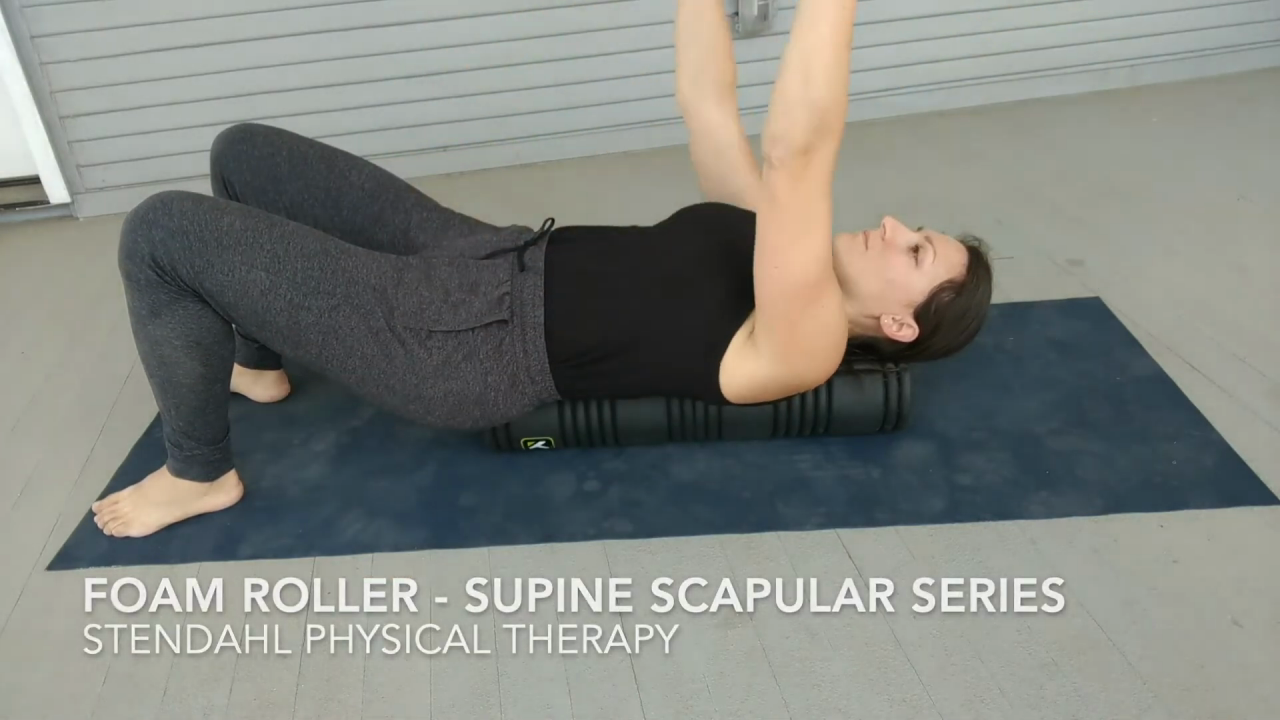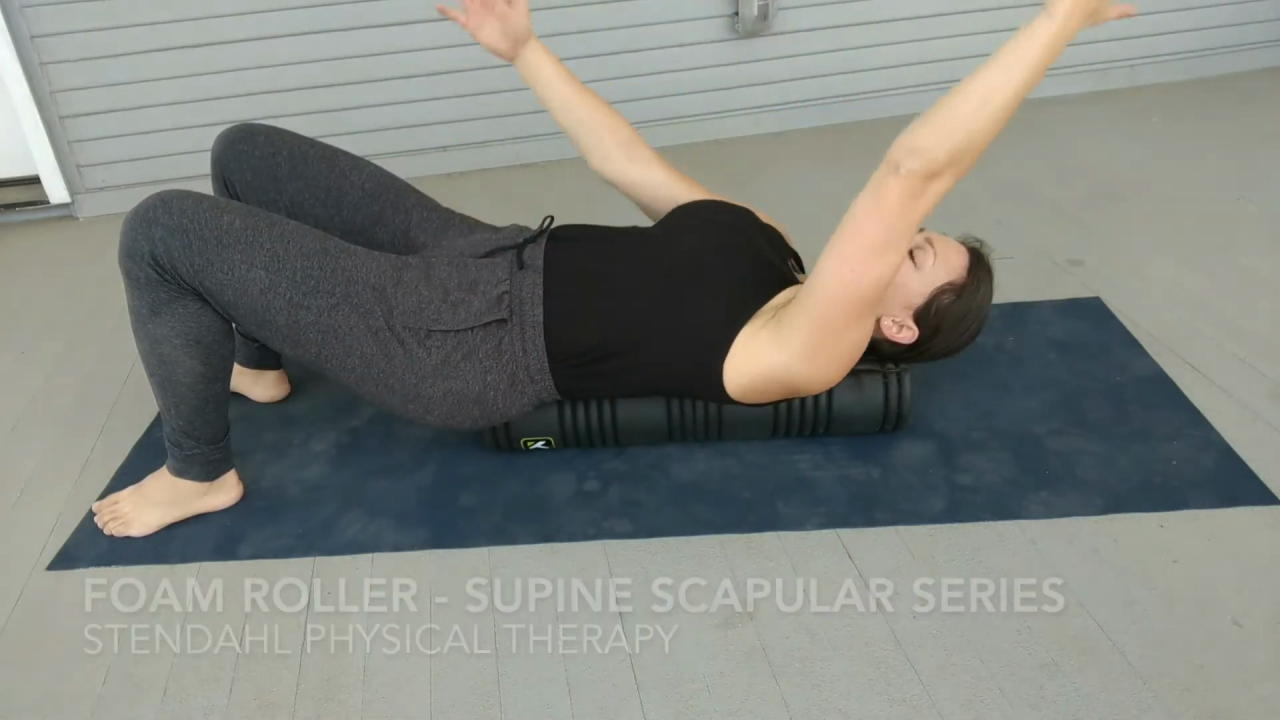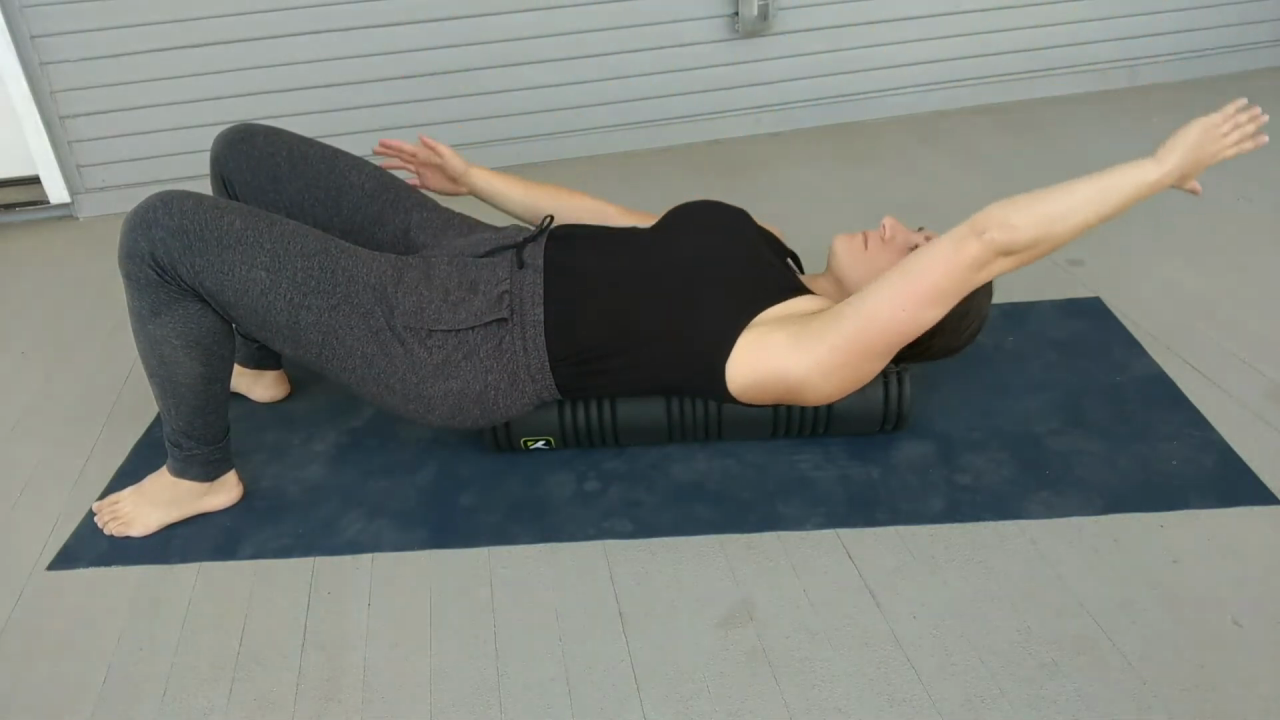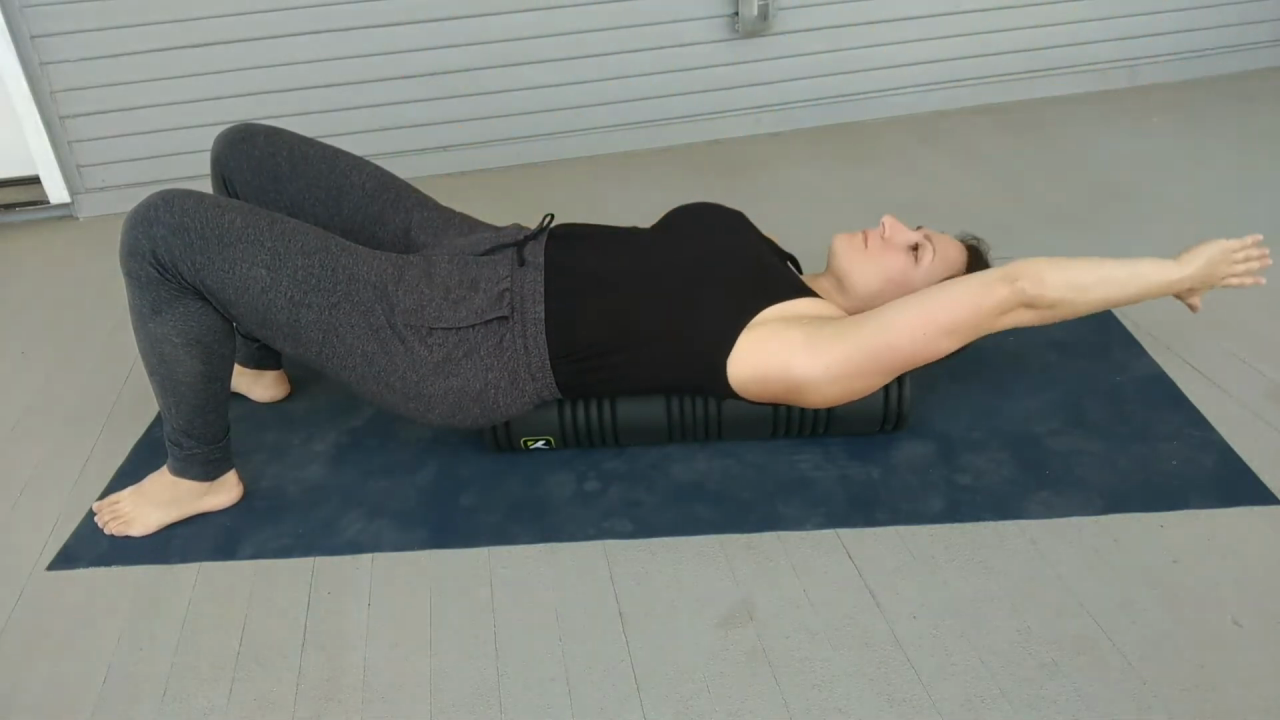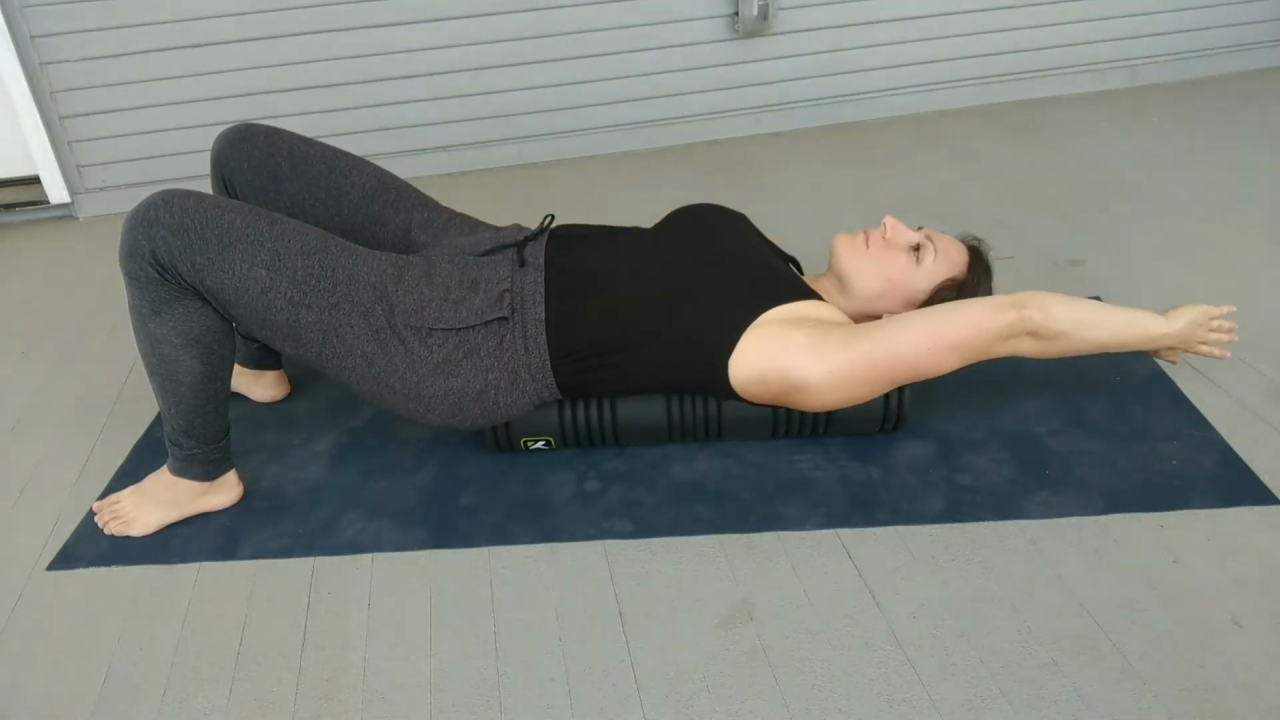
dt=0.3s
person 1, frame 1
left shoulder: (805, 344)
right shoulder: (771, 244)
left elbow: (801, 149)
right elbow: (714, 112)
left hip: (472, 345)
right hip: (490, 260)
left knee: (158, 230)
right knee: (244, 152)
left ankle: (200, 473)
right ankle: (258, 362)
person 1, frame 2
left shoulder: (810, 346)
right shoulder: (769, 255)
left elbow: (913, 170)
right elbow: (623, 159)
left hip: (466, 347)
right hip: (498, 258)
left knee: (161, 230)
right knee: (247, 150)
left ankle: (199, 474)
right ankle: (253, 358)
person 1, frame 3
left shoulder: (813, 358)
right shoulder: (767, 260)
left elbow: (988, 239)
right elbow: (612, 224)
left wrist: (1160, 162)
right wrist: (475, 178)
left hip: (470, 345)
right hip: (495, 260)
left knee: (160, 231)
right knee: (243, 153)
left ankle: (200, 473)
right ankle: (253, 358)
person 1, frame 4
left shoulder: (818, 357)
right shoulder: (770, 273)
left elbow: (1012, 291)
left wrist: (1178, 268)
right wrist: (490, 232)
left hip: (470, 348)
right hip: (495, 258)
left knee: (161, 229)
right knee: (244, 153)
left ankle: (199, 472)
right ankle: (253, 357)
person 1, frame 5
left shoulder: (818, 358)
right shoulder: (773, 273)
left elbow: (1011, 321)
left wrist: (1158, 328)
left hip: (470, 343)
right hip: (493, 257)
left knee: (159, 228)
right knee: (242, 152)
left ankle: (199, 474)
right ankle: (252, 357)
